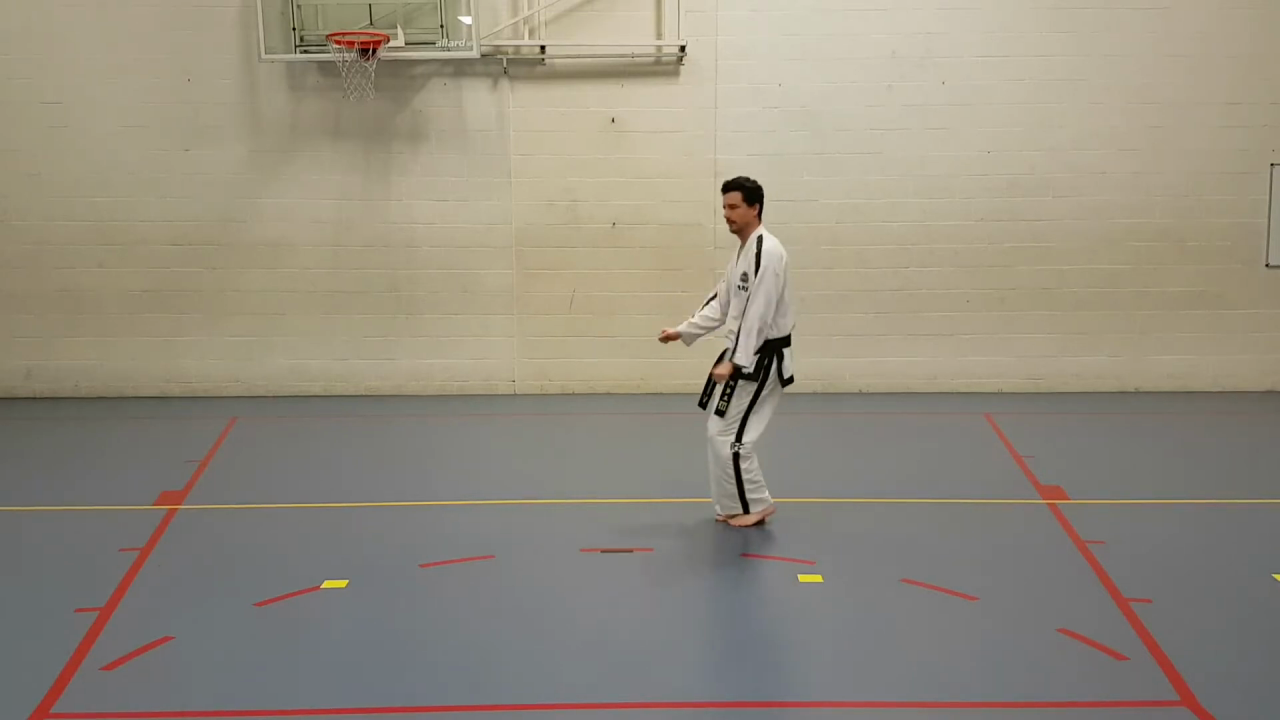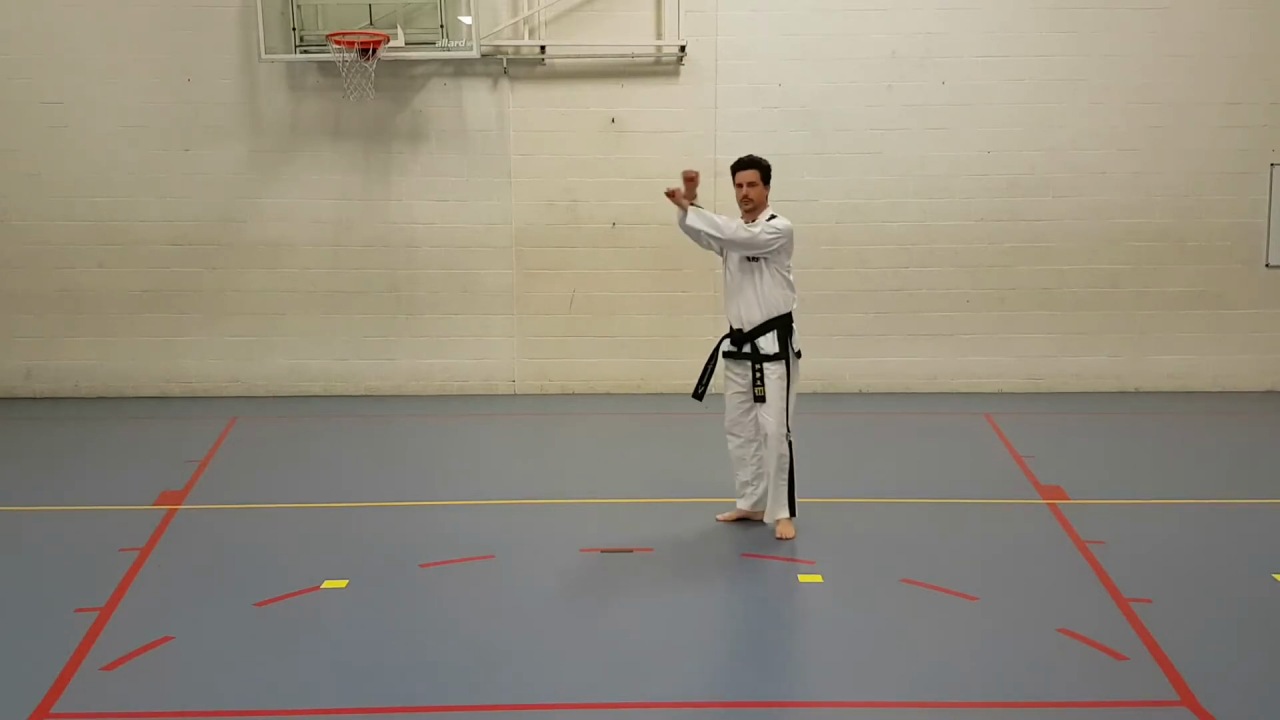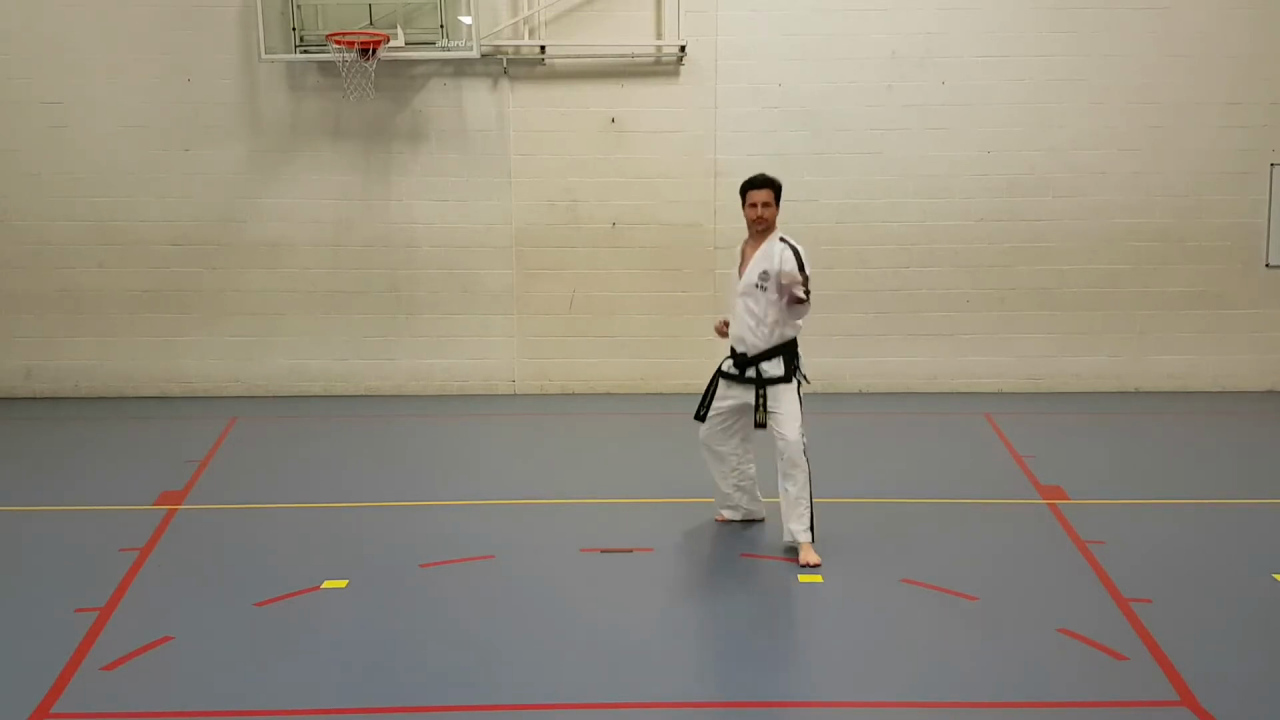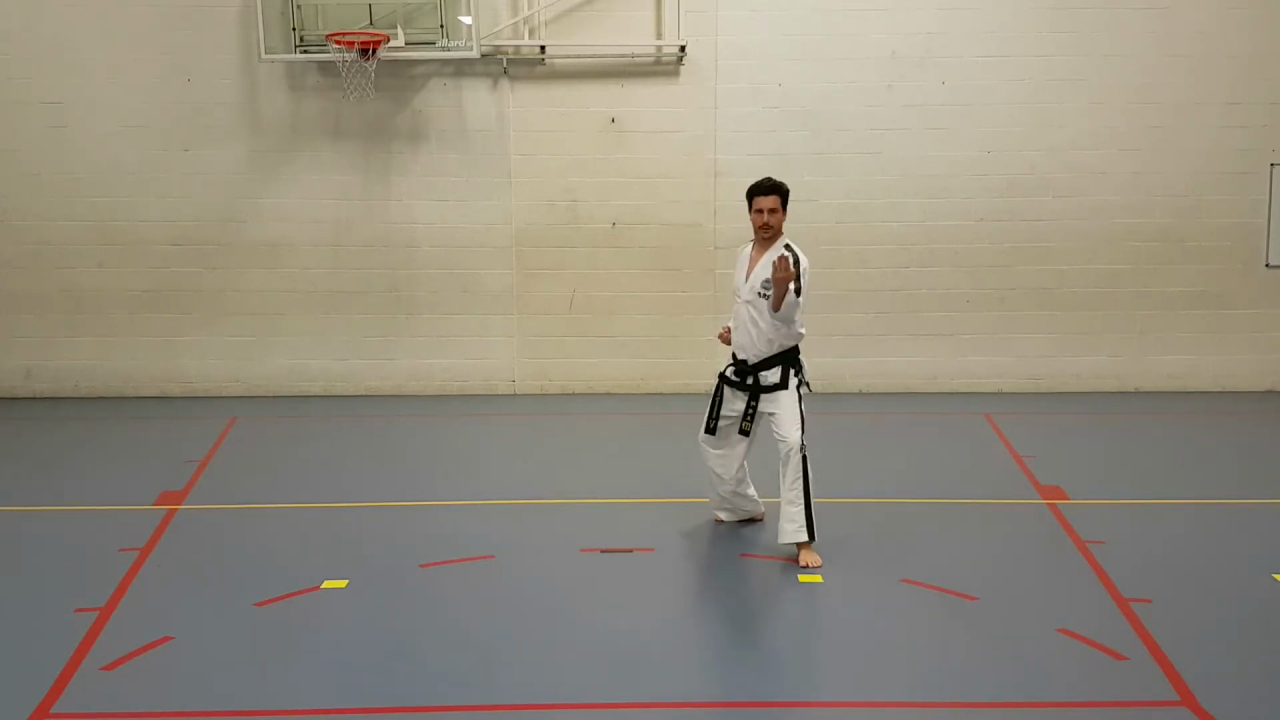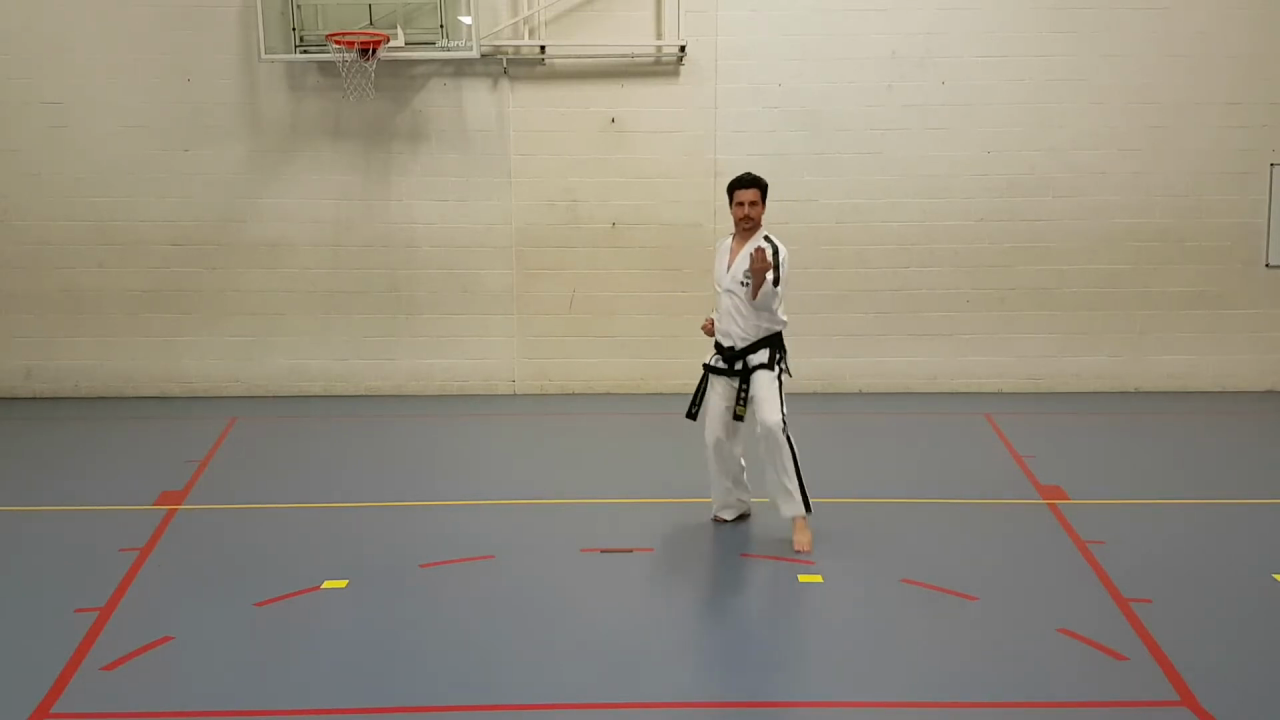
dt=0.4s
person 1, frame 1
left shoulder: (767, 251)
right shoulder: (744, 252)
left elbow: (759, 313)
right elbow: (720, 303)
left wrist: (733, 362)
right wrist: (684, 330)
left hip: (764, 360)
right hip: (749, 360)
left knee: (728, 437)
right knee: (722, 434)
left ankle: (756, 504)
right ankle: (741, 505)
person 1, frame 2
left shoulder: (779, 229)
right shoulder: (735, 229)
left elbow: (736, 235)
right elbow: (705, 233)
left wrist: (688, 208)
right wrist: (688, 201)
left hip: (773, 344)
right hip: (740, 344)
left knee: (773, 428)
right knee: (739, 428)
left ankle: (782, 513)
right ankle: (751, 504)
person 1, frame 3
left shoulder: (789, 252)
right shoulder: (739, 251)
left elbow: (798, 309)
left wrist: (794, 296)
right wrist: (726, 323)
left hip: (777, 367)
right hip: (738, 365)
left knee: (790, 445)
right knee: (715, 437)
left ankle: (802, 538)
right ankle: (744, 507)
person 1, frame 4
left shoulder: (793, 260)
right shoulder: (744, 254)
left elbow: (786, 318)
left wrist: (782, 290)
right wrist: (732, 328)
left hip: (779, 373)
right hip: (740, 372)
left knee: (791, 445)
right knee: (716, 444)
left ankle: (802, 540)
right ankle: (743, 507)
person 1, frame 5
left shoulder: (772, 250)
right shoulder: (723, 247)
left elbow: (767, 307)
left wrist: (759, 279)
right wrist: (715, 320)
left hip: (763, 356)
right hip: (725, 359)
left knee: (771, 427)
right knee: (719, 438)
left ankle: (797, 515)
right ankle: (733, 504)
